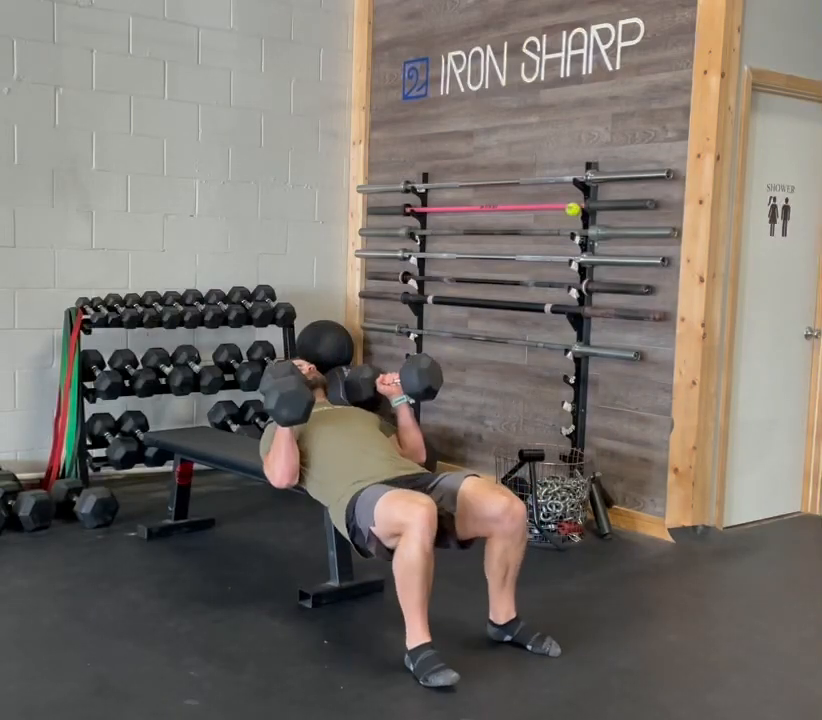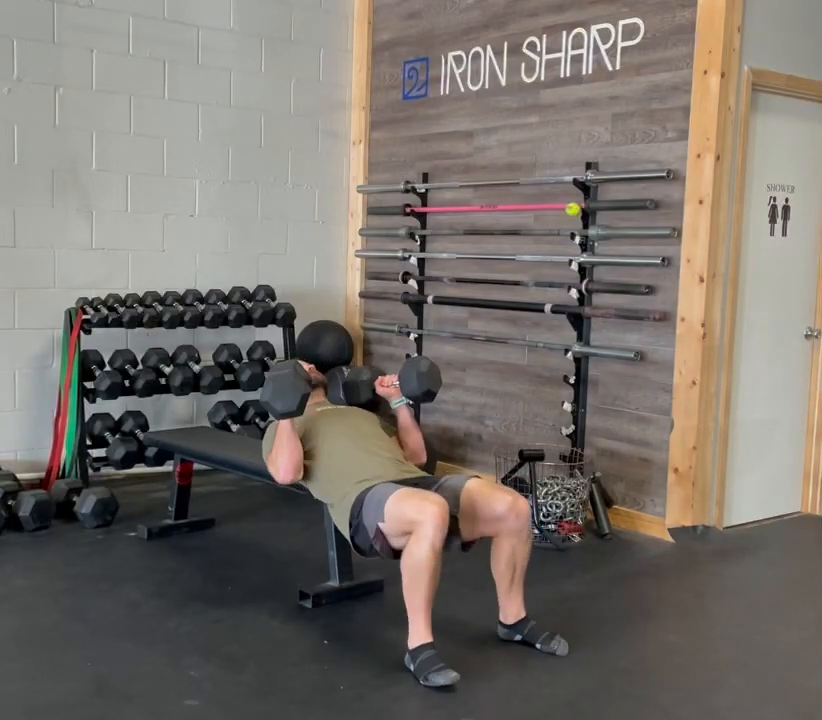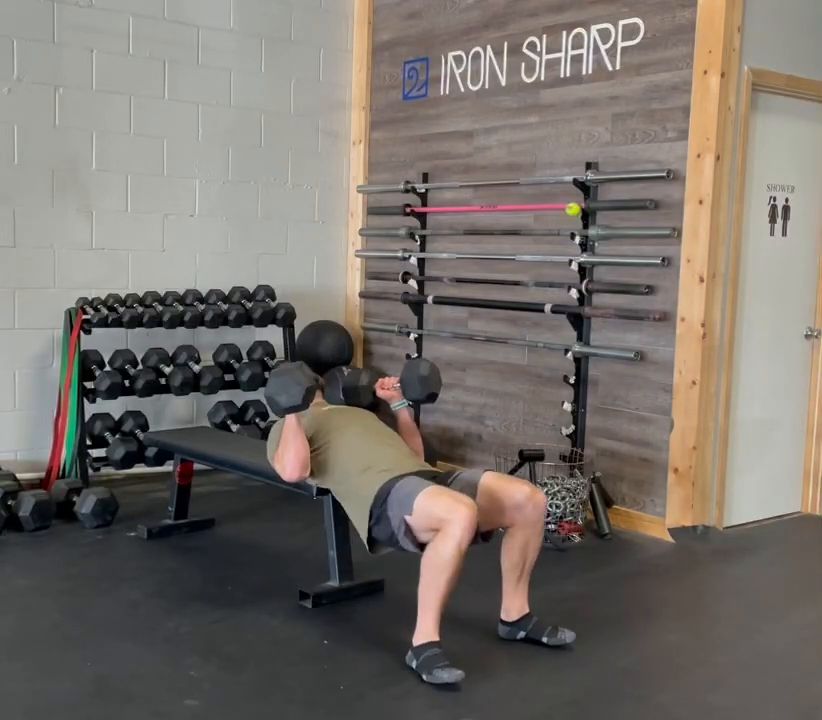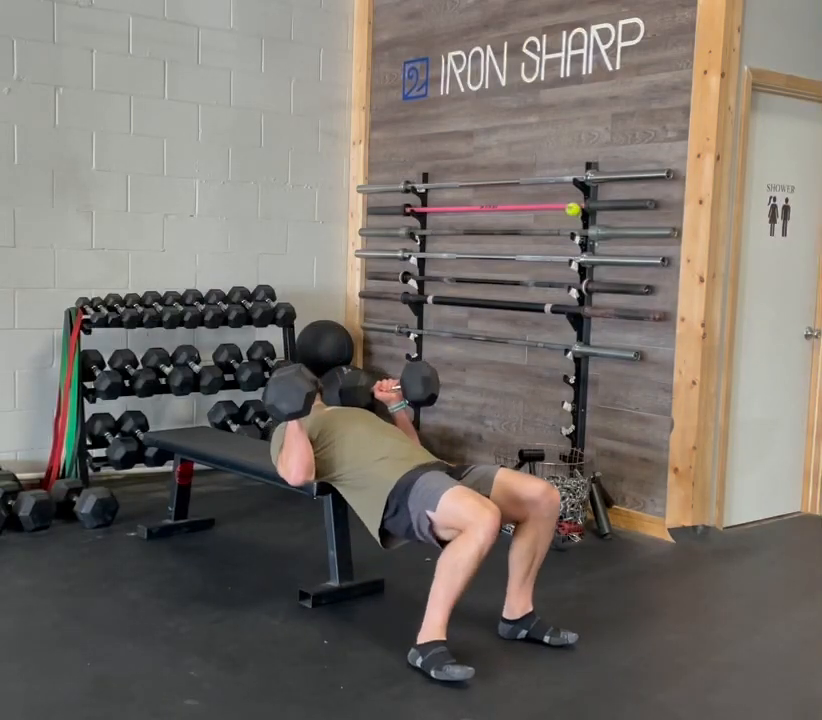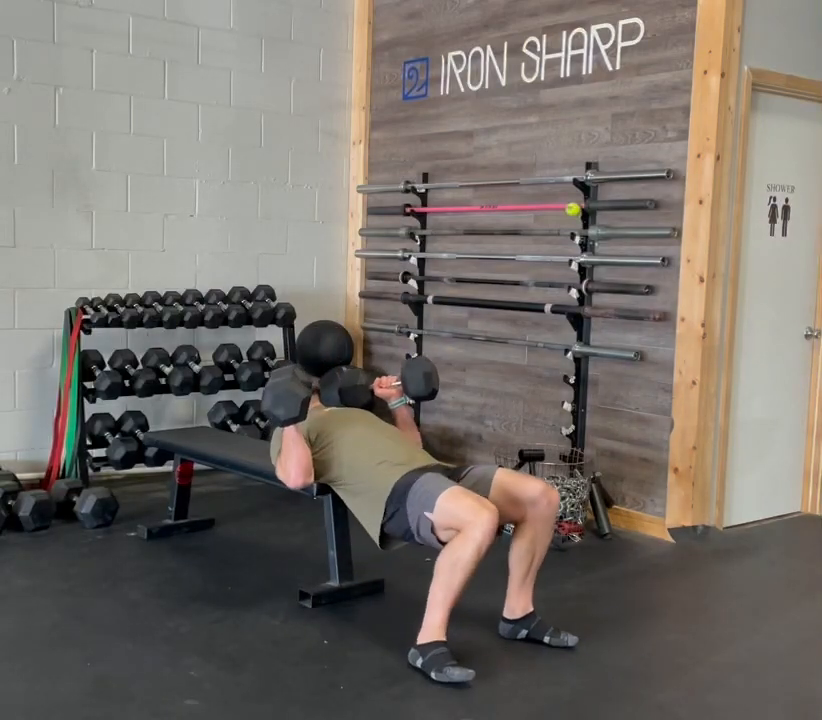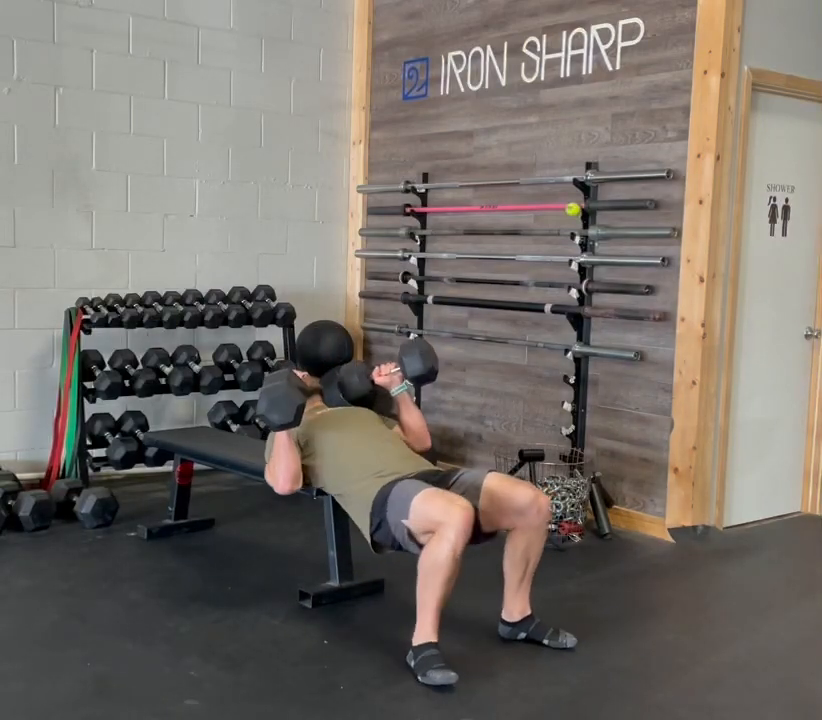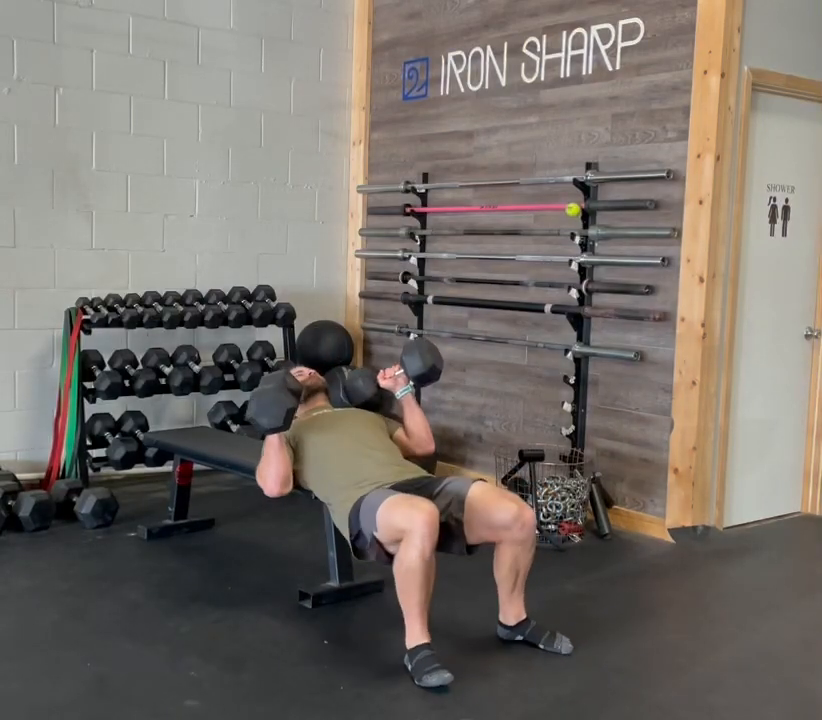
dt=0.2s
person 1, frame 1
left shoulder: (362, 413)
right shoulder: (280, 430)
left elbow: (415, 455)
right elbow: (282, 478)
left wrist: (399, 399)
left hip: (417, 481)
right hip: (363, 498)
left knee: (508, 510)
right knee: (419, 515)
left ankle: (504, 619)
right ankle: (418, 645)
person 1, frame 2
left shoulder: (363, 415)
right shoulder: (285, 428)
left elbow: (416, 458)
right elbow: (287, 474)
left wrist: (399, 402)
left hip: (415, 486)
right hip: (367, 501)
left knee: (512, 510)
right knee: (432, 516)
left ankle: (513, 619)
right ankle: (419, 644)
person 1, frame 3
left shoulder: (357, 412)
right shoulder: (287, 427)
right elbow: (294, 471)
left wrist: (398, 402)
right wrist: (291, 409)
left hip: (426, 477)
right hip: (383, 494)
left knee: (529, 501)
right knee: (460, 516)
left ankle: (515, 616)
right ankle: (424, 643)
person 1, frame 4
left shoulder: (354, 413)
right shoulder: (289, 430)
right elbow: (299, 474)
left wrist: (397, 404)
left hip: (434, 471)
right hip: (398, 488)
left knee: (544, 498)
right knee: (483, 519)
left ankle: (517, 615)
right ankle: (428, 642)
person 1, frame 5
left shoulder: (357, 413)
right shoulder: (289, 433)
right elbow: (298, 478)
left wrist: (396, 401)
left hip: (435, 472)
right hip: (395, 492)
left knee: (542, 498)
right knee: (482, 517)
left ankle: (517, 614)
right ankle: (429, 641)
person 1, frame 6
left shoulder: (360, 413)
right shoulder: (286, 432)
left elbow: (420, 442)
right elbow: (286, 483)
left wrist: (398, 387)
left hip: (431, 478)
right hip: (385, 496)
left knee: (533, 504)
right knee: (457, 518)
left ankle: (515, 618)
right ankle: (423, 644)
person 1, frame 7
left shoulder: (367, 416)
right shoulder: (287, 434)
left elbow: (423, 446)
right elbow: (275, 487)
left wrist: (402, 391)
left hip: (422, 484)
right hip: (368, 502)
left knee: (517, 517)
right knee: (421, 519)
left ankle: (513, 620)
right ankle: (418, 645)
